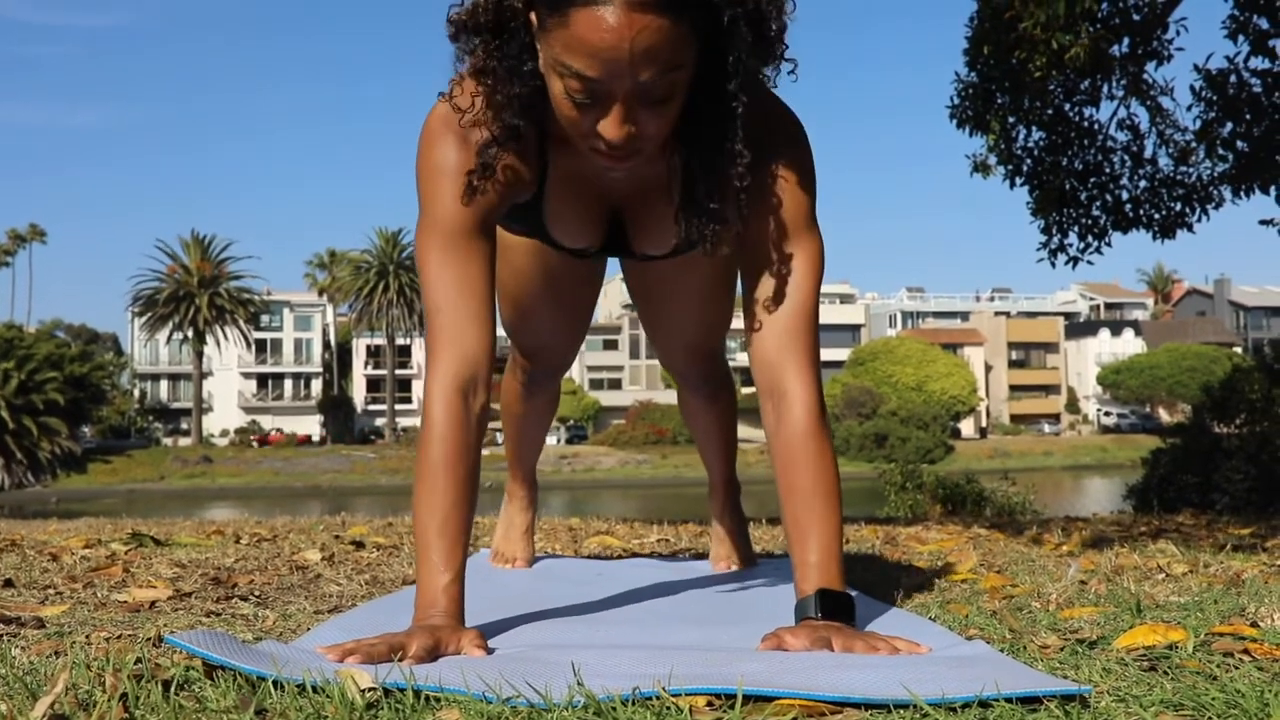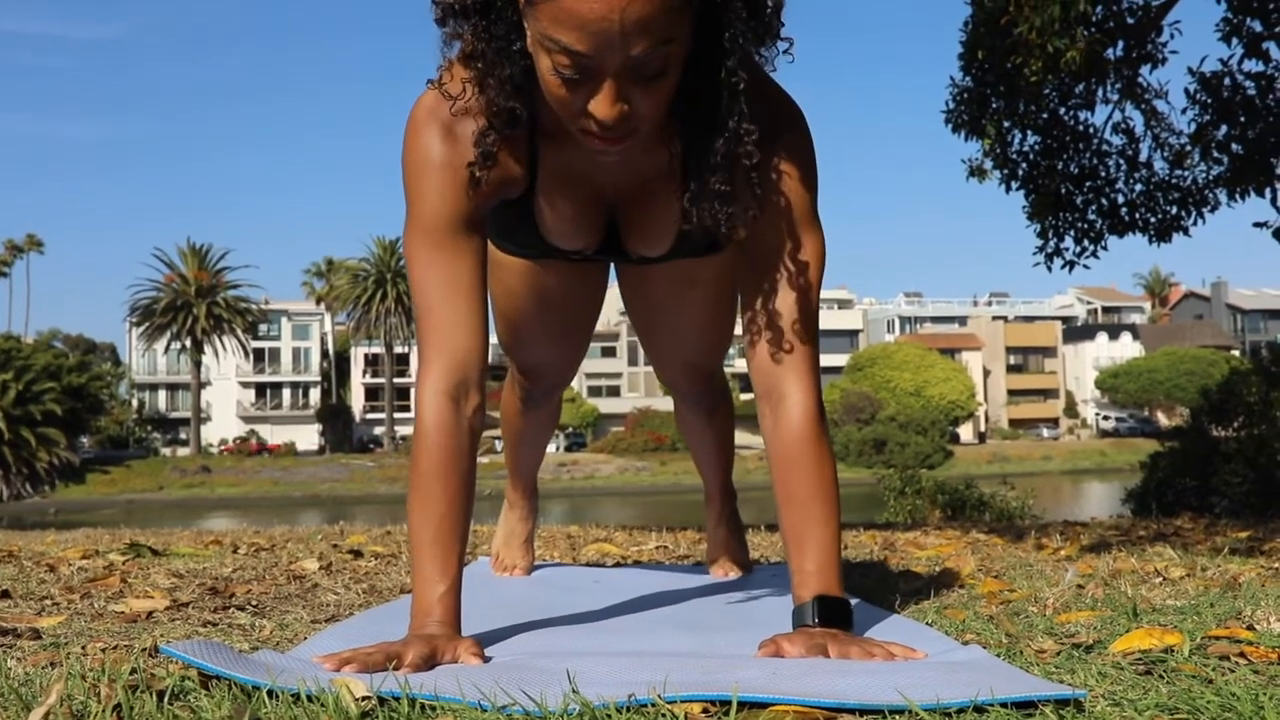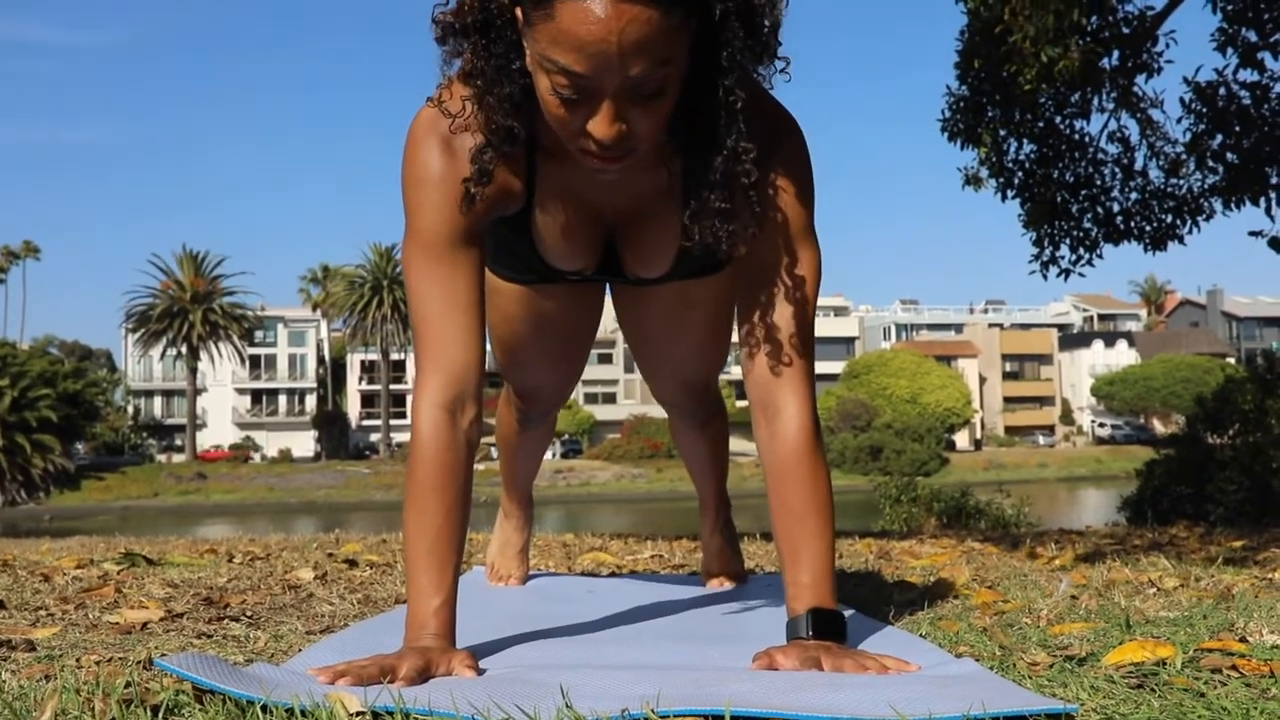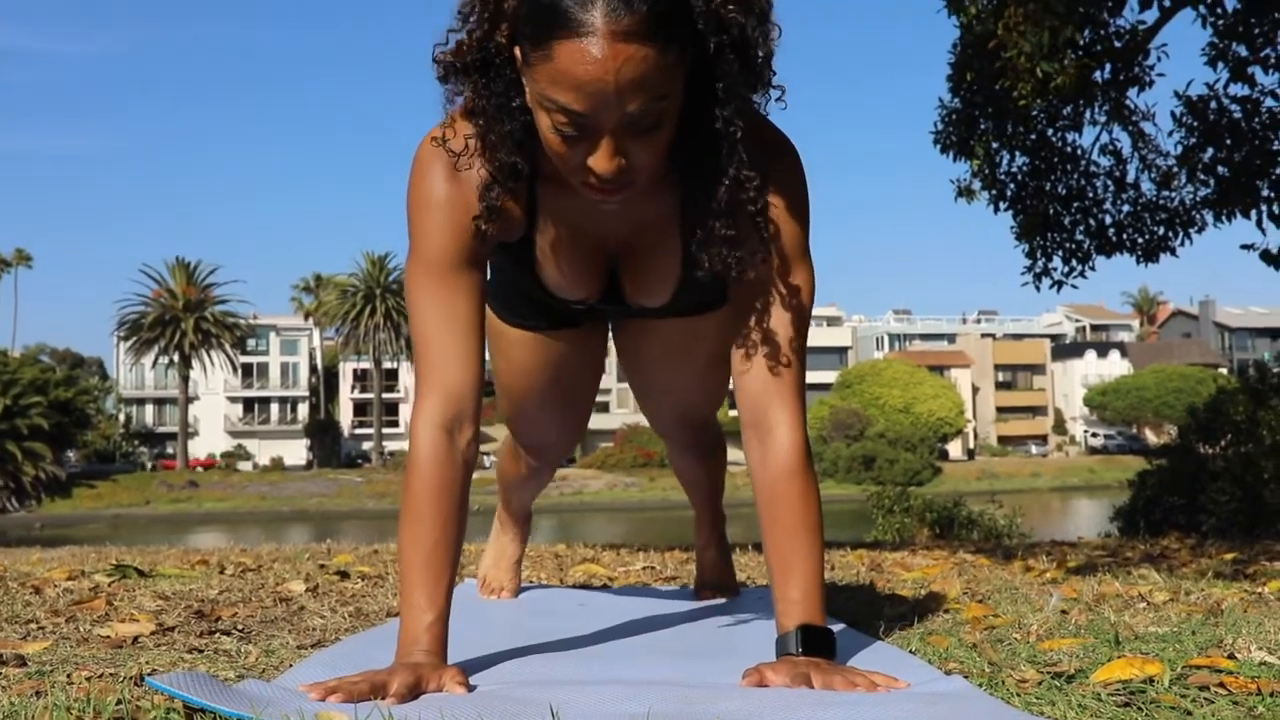
dt=0.5s
person 1, frame 1
left shoulder: (760, 136)
right shoulder: (472, 125)
left elbow: (789, 381)
right elbow: (457, 379)
left wrist: (824, 604)
right wrist: (437, 612)
left hip: (684, 225)
right hip: (543, 218)
right knee: (539, 359)
left ankle: (724, 503)
right ankle: (519, 495)
person 1, frame 2
left shoulder: (758, 125)
right shoulder: (458, 119)
left elbow: (787, 381)
right elbow: (450, 384)
left wrist: (822, 613)
right wrist: (433, 622)
left hip: (686, 227)
right hip: (537, 228)
right knee: (539, 374)
left ankle: (721, 510)
right ankle: (519, 503)
person 1, frame 3
left shoulder: (757, 141)
right shoulder: (456, 135)
left elbow: (783, 396)
right elbow: (446, 397)
left wrist: (815, 624)
right wrist: (428, 634)
left hip: (683, 256)
right hip: (534, 250)
right knee: (535, 394)
left ankle: (716, 520)
right ankle: (515, 511)
person 1, frame 4
left shoulder: (755, 169)
right shoulder: (461, 166)
left elbow: (774, 418)
right elbow: (444, 416)
left wrist: (804, 644)
right wrist: (420, 651)
left hip: (687, 296)
right hip: (542, 289)
right knee: (541, 443)
left ankle: (711, 536)
right ankle: (509, 518)
